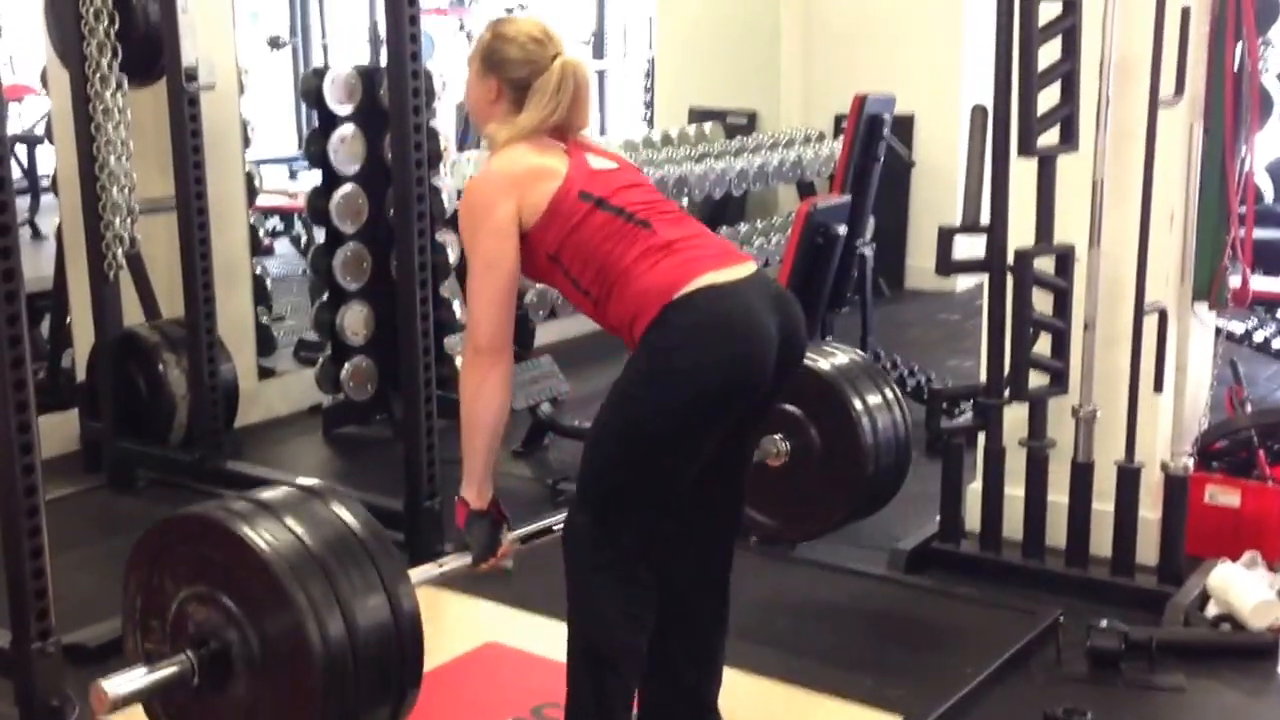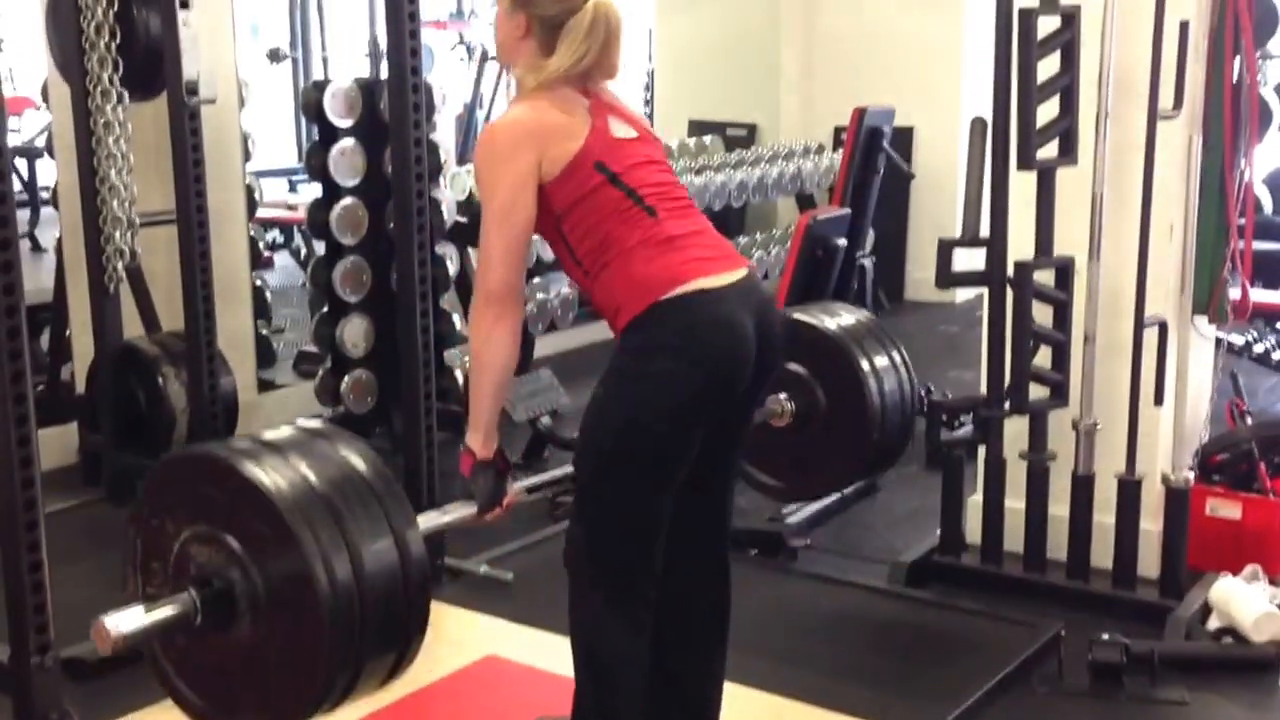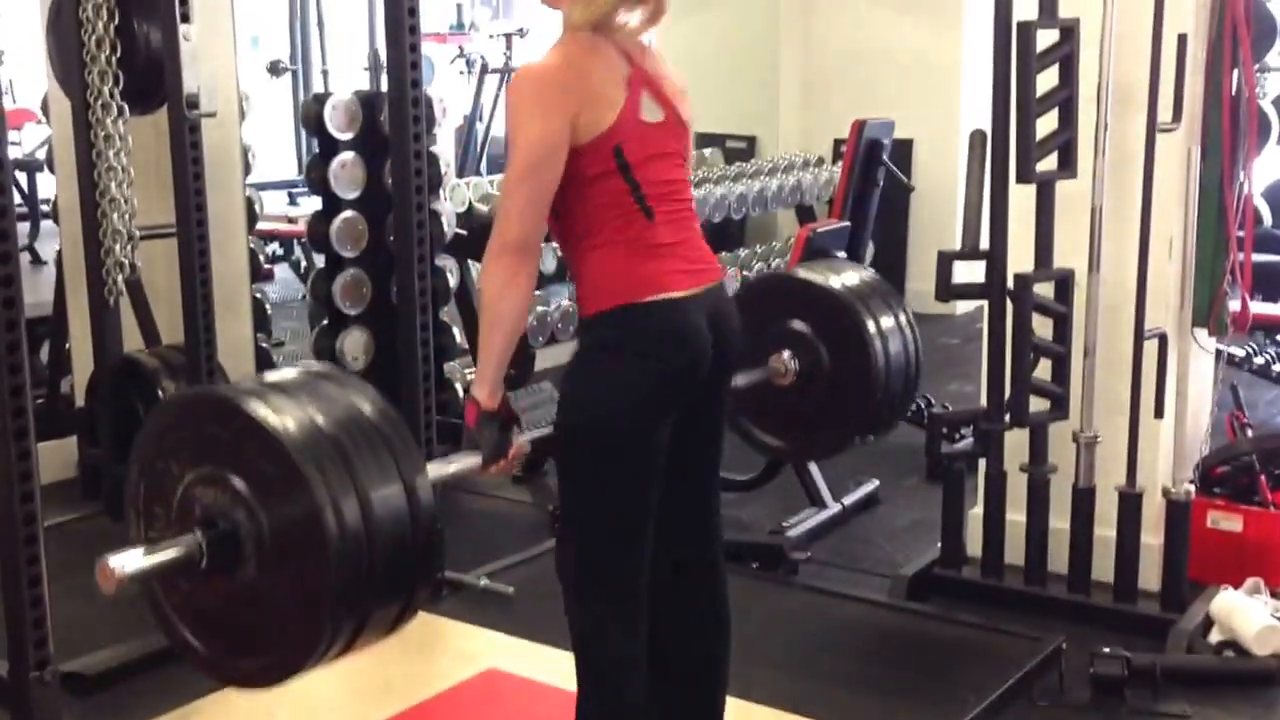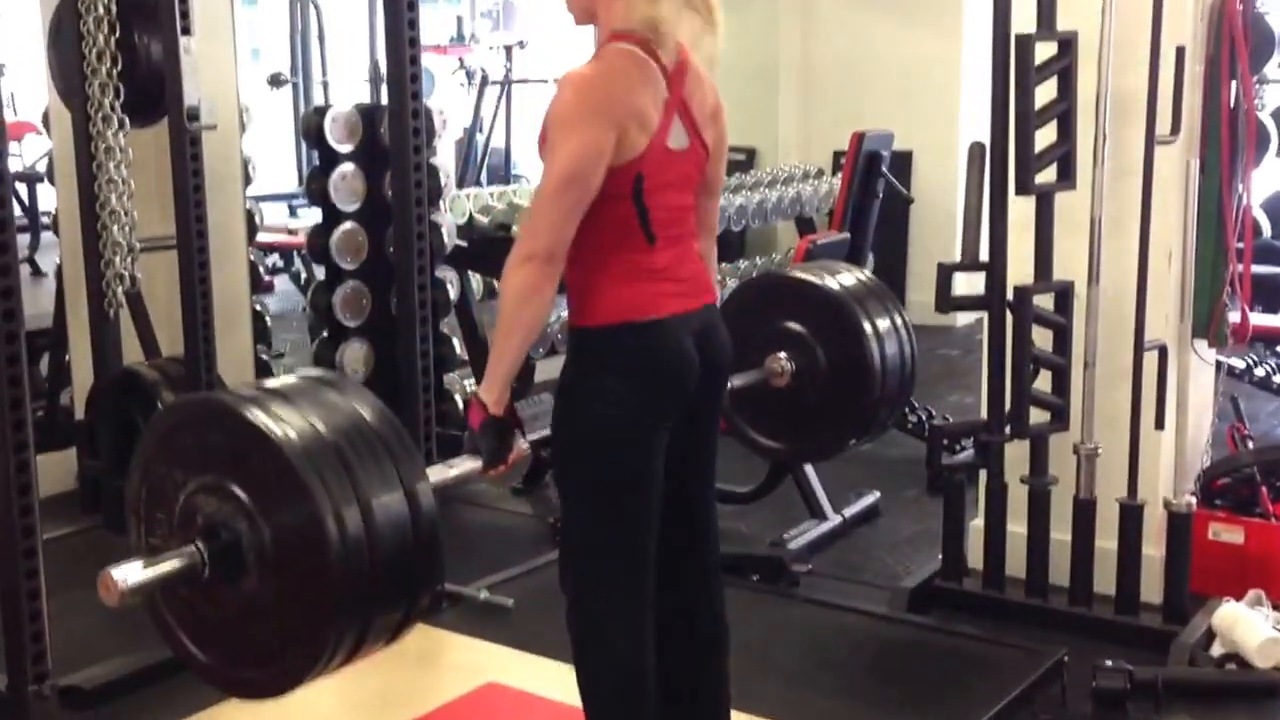
dt=0.2s
person 1, frame 1
left shoulder: (496, 183)
right shoulder: (593, 157)
left elbow: (489, 353)
left wrist: (476, 497)
left hip: (702, 335)
right hip: (771, 313)
left knee: (606, 550)
right knee: (694, 544)
person 1, frame 2
left shoulder: (517, 129)
right shoulder: (615, 111)
left elbow: (500, 301)
left wrist: (481, 446)
left hip: (679, 335)
right hip: (750, 313)
left knee: (607, 566)
right knee: (693, 546)
person 1, frame 3
left shoulder: (552, 77)
right shoulder: (654, 68)
left elbow: (515, 250)
left wrist: (487, 396)
left hip: (635, 334)
right hip: (709, 315)
left knee: (601, 570)
right knee: (688, 549)
person 1, frame 4
left shoulder: (598, 85)
right shoulder: (696, 82)
left elbow: (540, 255)
left wrist: (492, 399)
left hip: (623, 355)
right hip: (697, 337)
left knee: (607, 583)
right knee: (687, 560)
